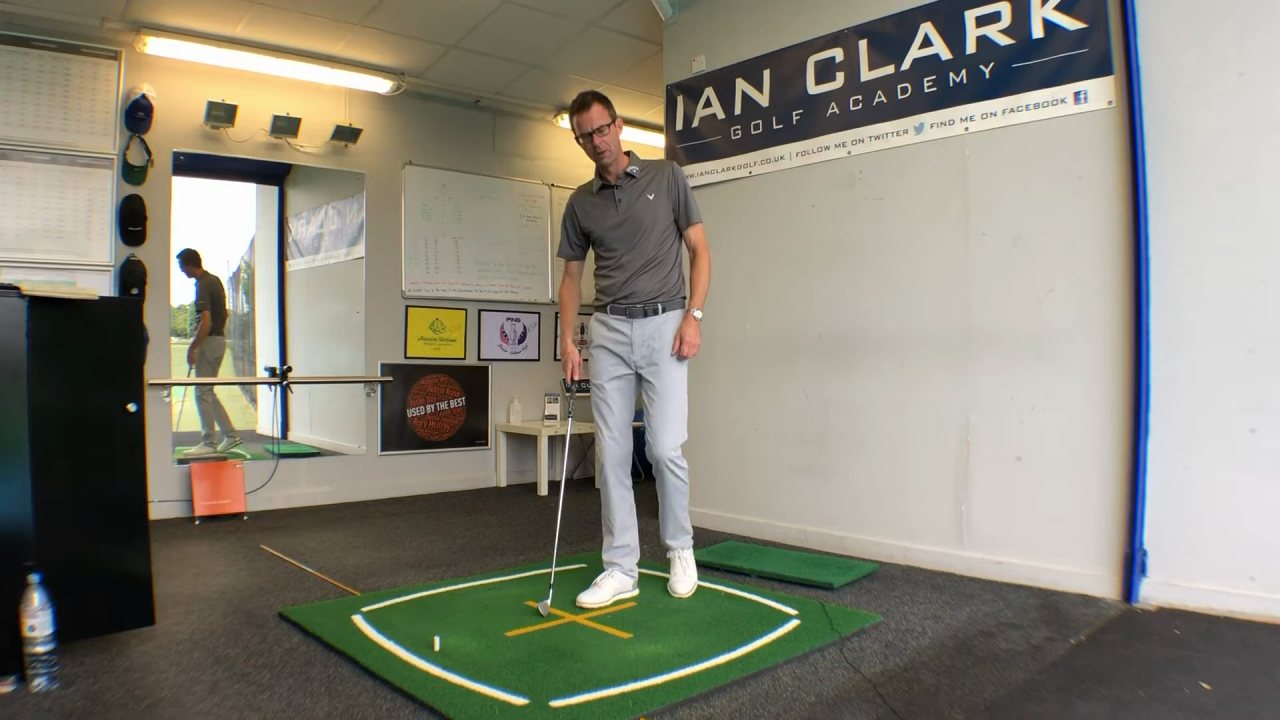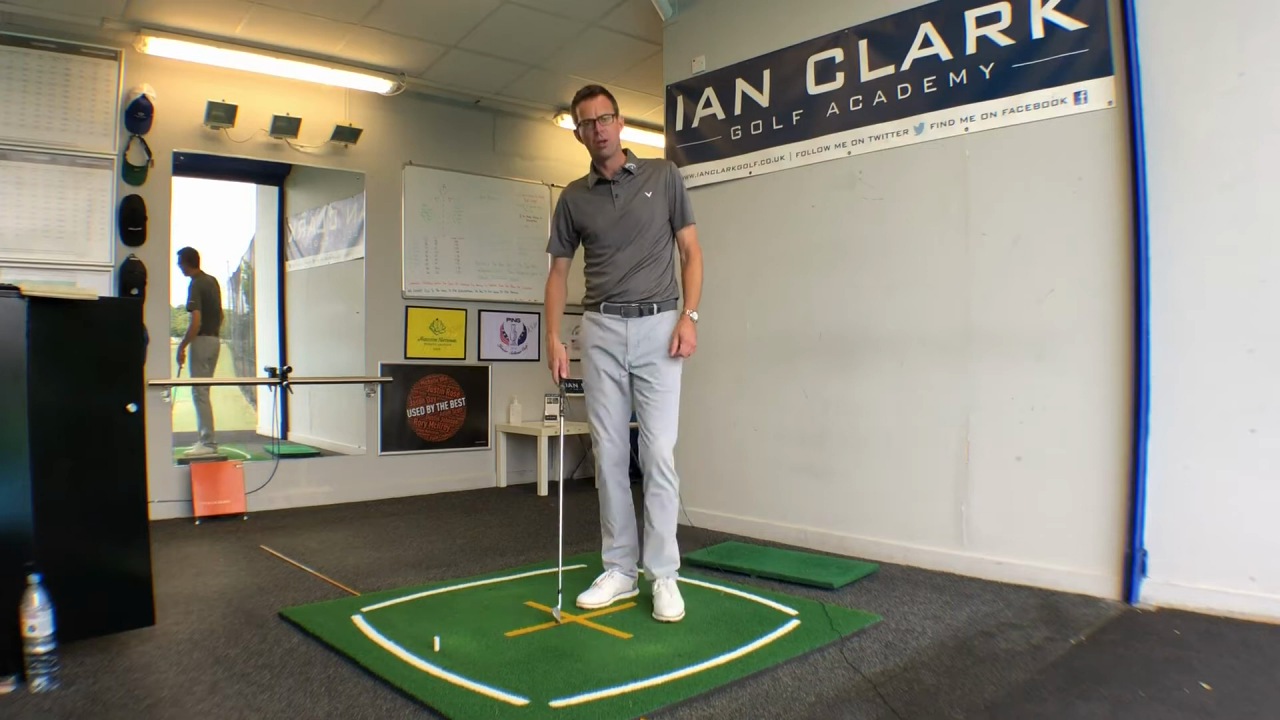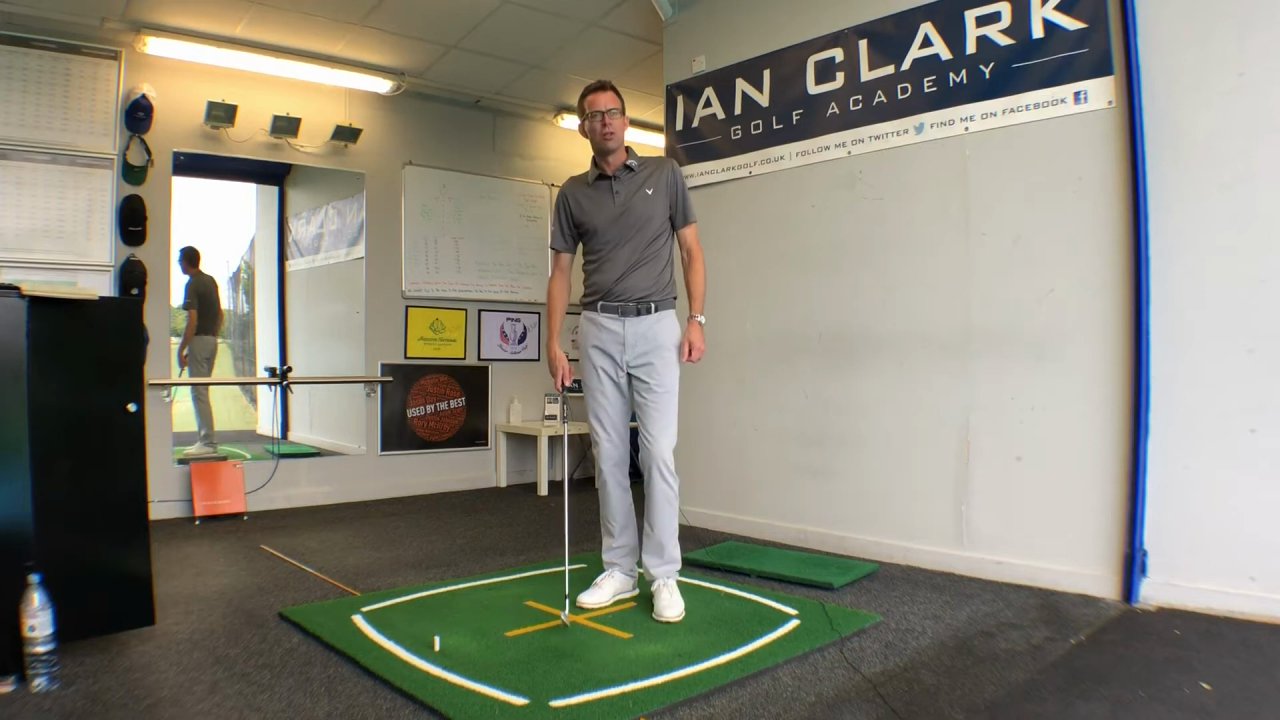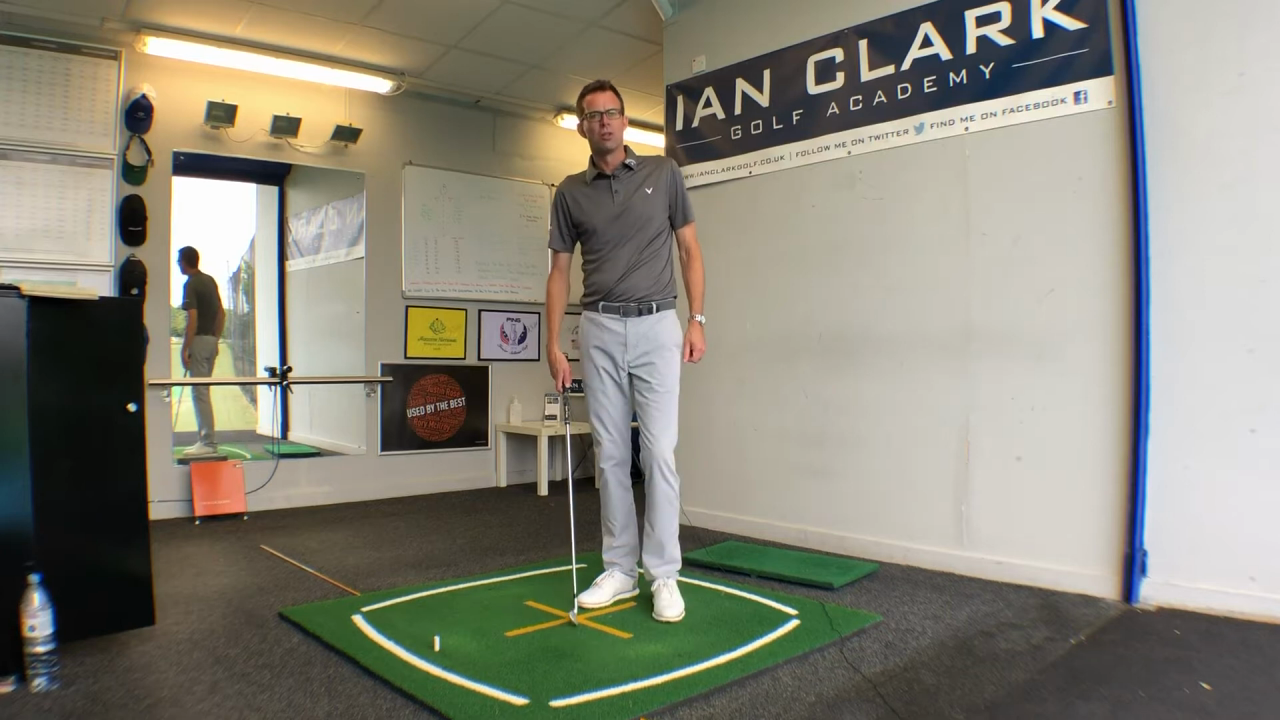
dt=0.3s
person 1, frame 1
left shoulder: (667, 177)
right shoulder: (580, 202)
left elbow: (699, 250)
right elbow: (571, 276)
left wrist: (692, 316)
right wrist: (567, 339)
left hip: (663, 325)
right hip: (608, 332)
left knee: (665, 448)
right knee: (612, 453)
left ankle: (679, 548)
right ankle: (621, 568)
person 1, frame 2
left shoulder: (663, 175)
right shoulder: (573, 196)
left elbow: (691, 250)
right elbow: (559, 272)
left wrist: (688, 315)
right wrist: (553, 338)
left hip: (656, 325)
right hip: (601, 330)
left knee: (659, 452)
right knee: (610, 454)
left ankle: (663, 575)
right ankle: (619, 569)
person 1, frame 3
left shoulder: (665, 174)
right shoulder: (572, 192)
left elbow: (691, 250)
right elbow: (561, 271)
left wrist: (696, 319)
right wrist: (554, 343)
left hip: (655, 325)
right hip: (598, 329)
left knee: (658, 453)
right knee: (609, 454)
left ankle: (664, 575)
right ankle: (620, 568)
person 1, frame 4
left shoulder: (664, 173)
right shoulder: (570, 192)
left elbow: (690, 250)
right elbow: (559, 272)
left wrist: (696, 320)
right wrist: (553, 345)
left hip: (656, 326)
right hip: (600, 329)
left knee: (659, 452)
right knee: (611, 455)
left ankle: (664, 575)
right ankle: (620, 569)
person 2, frame 1
left shoulder: (203, 285)
right shoulder: (214, 280)
left elbow: (206, 322)
left wrist: (192, 348)
left hip: (209, 341)
right hip: (218, 339)
left knee: (203, 393)
right knee: (208, 391)
left ankle: (208, 443)
right ankle: (231, 434)
person 2, frame 2
left shoulder: (195, 285)
right shoulder: (212, 281)
left elbow: (196, 322)
right elbow: (220, 314)
left wrist: (182, 347)
left hip: (202, 340)
right hip: (214, 339)
left knee: (200, 392)
right knee: (202, 391)
left ankle: (208, 443)
right ankle: (205, 439)
person 2, frame 3
left shoulder: (192, 284)
right shoulder: (210, 281)
left elbow: (192, 321)
right elbow: (220, 315)
left wrist: (181, 349)
left hip: (199, 340)
right hip: (211, 340)
left knee: (199, 392)
right knee: (201, 391)
left ankle: (208, 442)
right ankle: (204, 439)
person 2, frame 4
left shoulder: (191, 284)
right shoulder: (210, 280)
left elbow: (192, 320)
right elbow: (221, 314)
left wrist: (184, 350)
left hip: (199, 340)
right hip: (211, 339)
left knee: (200, 392)
right knee: (202, 391)
left ankle: (208, 442)
right ankle: (205, 439)
